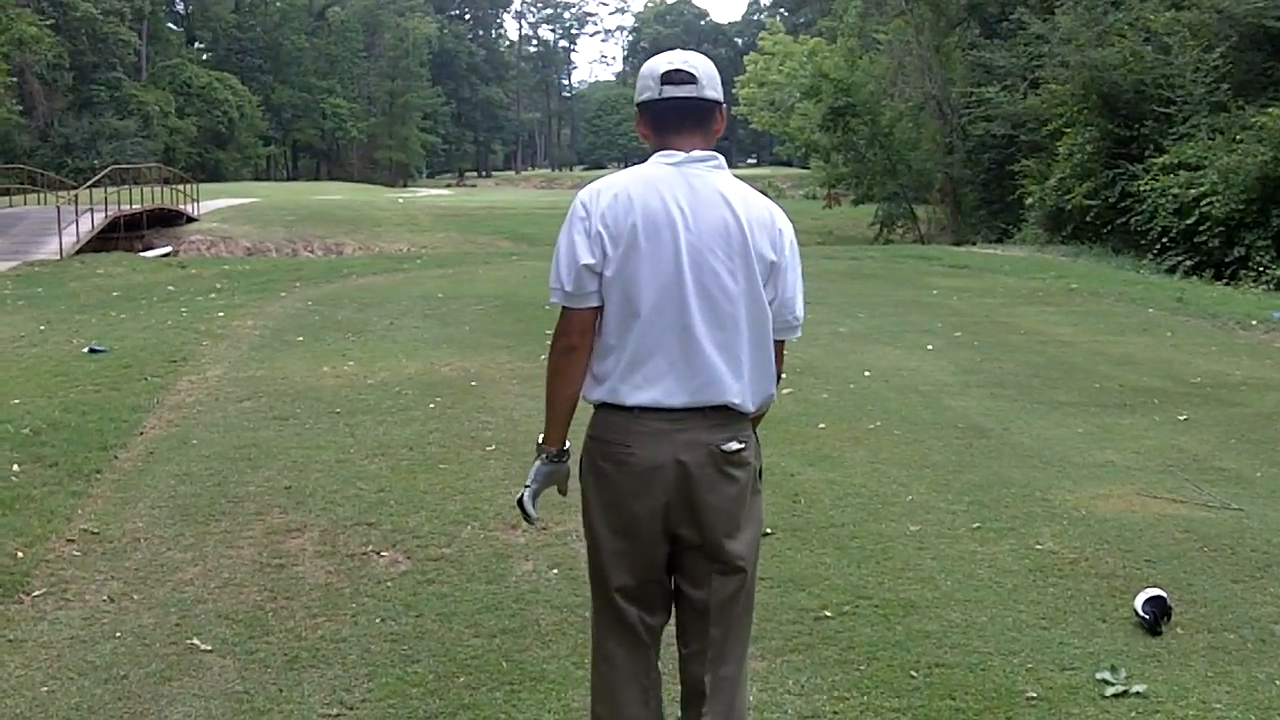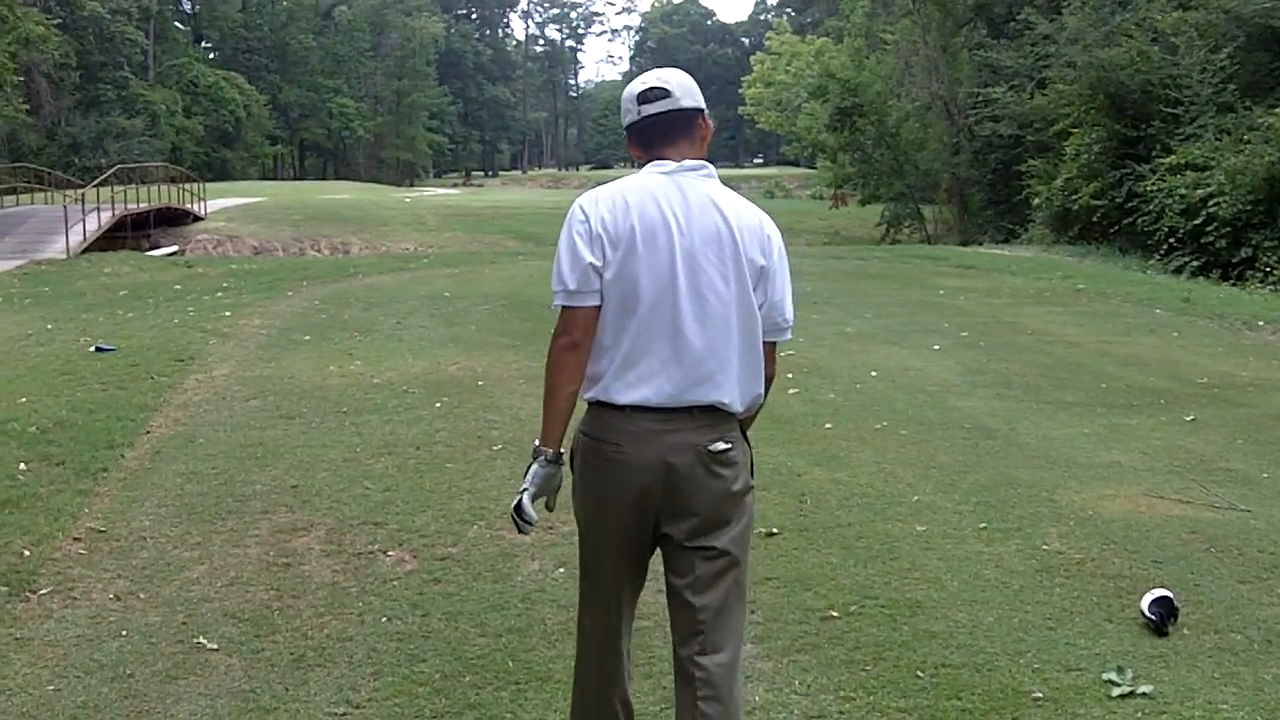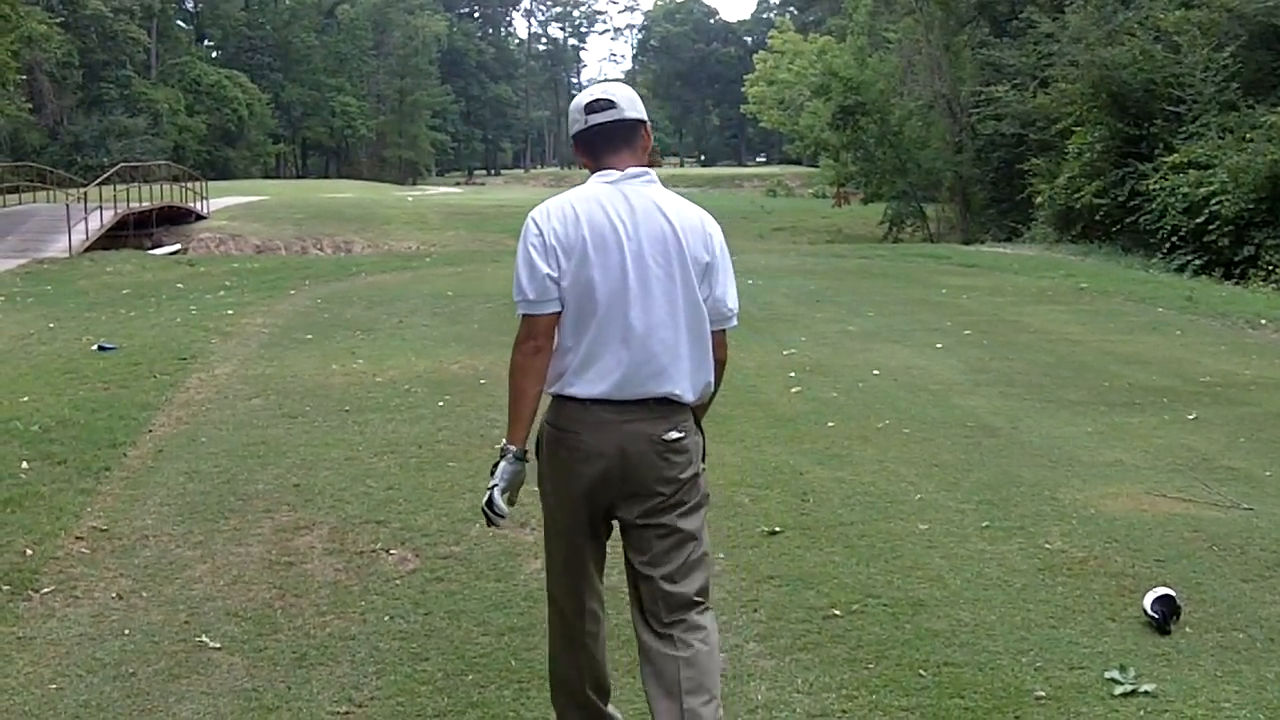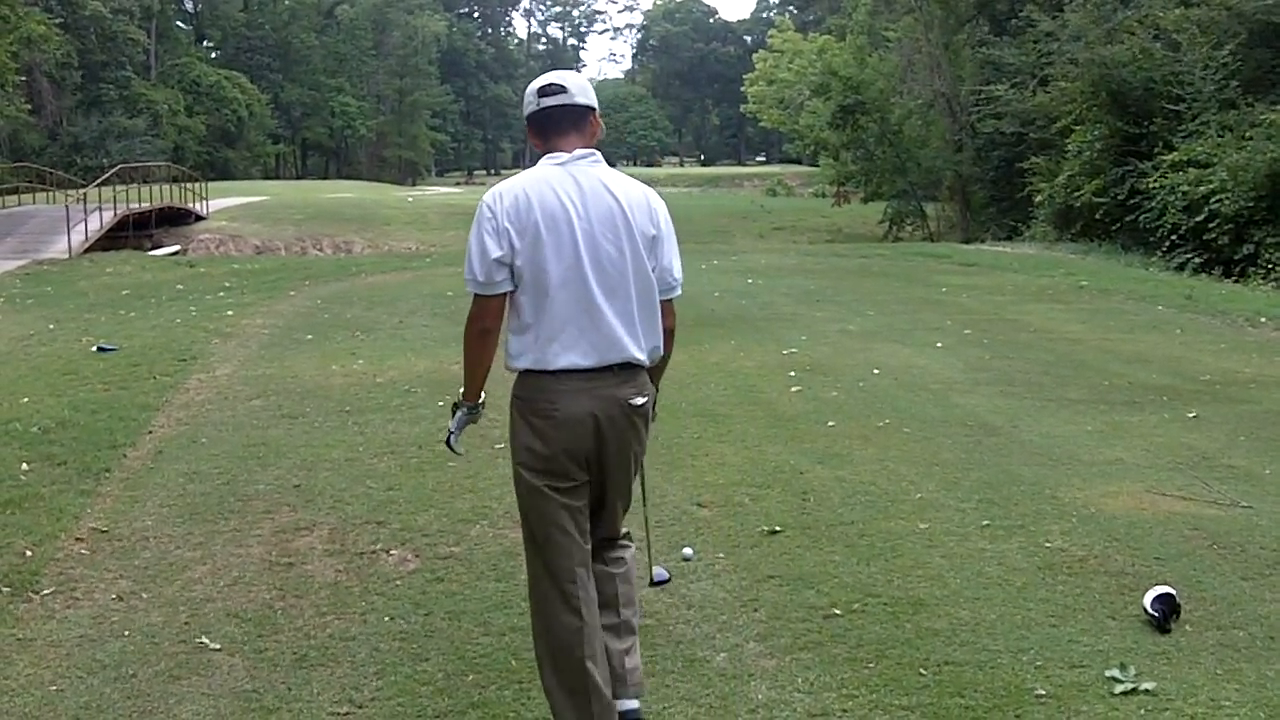
dt=0.3s
person 1, frame 1
left shoulder: (602, 202)
right shoulder: (765, 216)
left elbow: (574, 340)
right elbow: (773, 354)
left wrist: (552, 448)
left hip: (624, 443)
right hip: (723, 447)
left knee: (627, 640)
right knee: (717, 644)
person 1, frame 2
left shoulder: (599, 209)
right shoulder: (755, 223)
left elbow: (573, 338)
right elbow: (765, 359)
left wrist: (547, 451)
left hip: (615, 441)
right hip: (712, 448)
left knee: (606, 615)
right knee: (711, 640)
person 1, frame 3
left shoulder: (553, 219)
right shoulder: (696, 223)
left elbow: (535, 342)
right elbow: (715, 351)
left wrist: (514, 450)
left hip: (578, 431)
right hip: (667, 432)
left knee: (575, 590)
right knee: (680, 608)
person 1, frame 4
left shoulder: (507, 200)
right shoulder: (642, 198)
left elbow: (487, 318)
right elbow: (666, 318)
left wrist: (470, 399)
left hip: (547, 400)
right hip: (626, 395)
left knee: (560, 572)
right knee: (610, 543)
